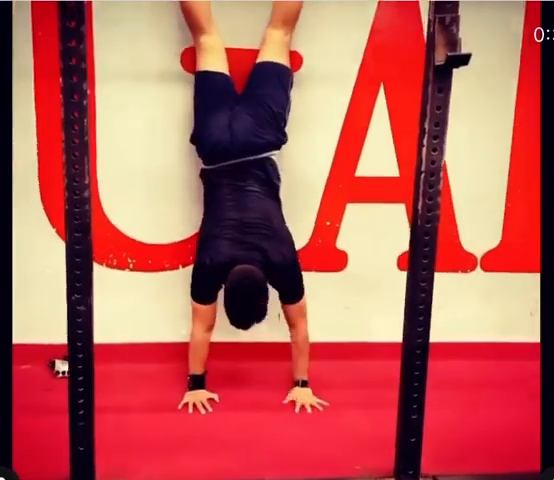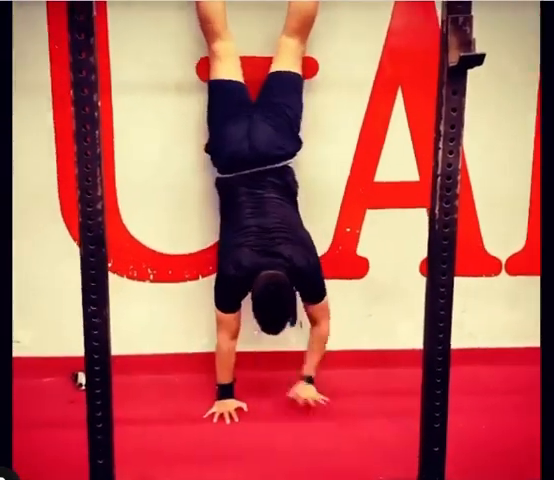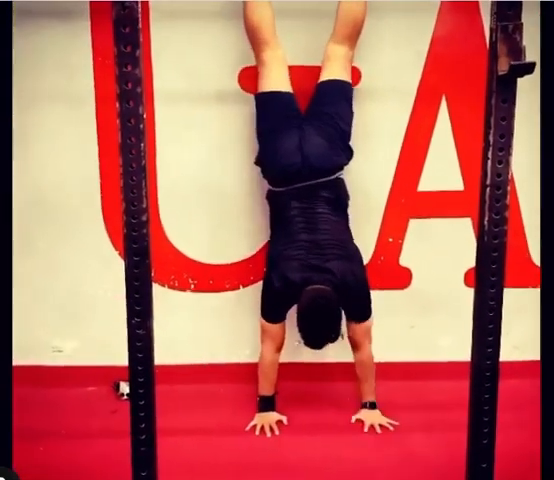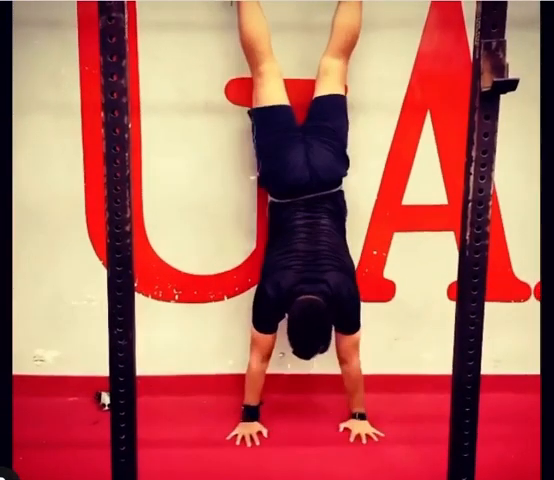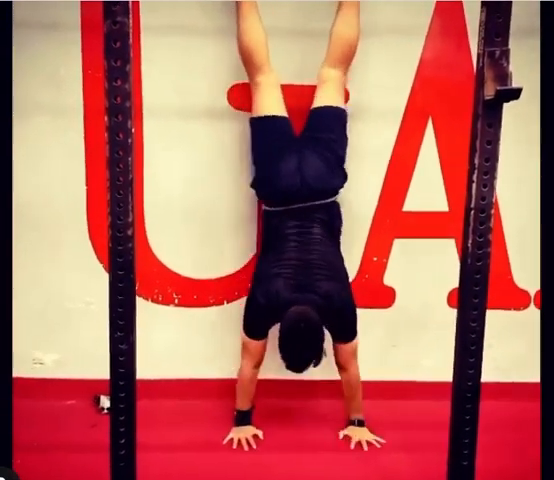
dt=1s
person 1, frame 1
left shoulder: (282, 259)
right shoulder: (210, 260)
left elbow: (288, 324)
right elbow: (201, 327)
left wrist: (302, 384)
right wrist: (195, 386)
left hip: (255, 142)
right hip: (221, 146)
right knee: (207, 39)
person 1, frame 2
left shoulder: (305, 262)
right shoulder: (233, 269)
right elbow: (226, 337)
left wrist: (307, 379)
right wrist: (223, 393)
left hip: (271, 149)
right hip: (236, 154)
left knee: (291, 40)
right knee: (221, 44)
person 1, frame 3
left shoulder: (351, 275)
right shoulder: (280, 279)
left elbow: (363, 346)
right elbow: (270, 348)
left wrist: (369, 404)
right wrist: (265, 406)
left hip: (320, 159)
right hip: (286, 162)
left knee: (338, 49)
right knee: (269, 53)
person 1, frame 4
left shoulder: (343, 291)
right shoulder: (273, 290)
left elbow: (350, 360)
right elbow: (258, 358)
left wrist: (359, 416)
right wrist: (249, 417)
left hip: (321, 172)
right hip: (288, 176)
left knee: (333, 63)
right knee: (266, 66)
person 1, frame 5
left shoulder: (339, 300)
right shoulder: (264, 297)
left elbow: (348, 368)
right elbow: (250, 364)
left wrist: (357, 422)
right wrist: (240, 420)
left hip: (316, 183)
right hip: (282, 185)
left knee: (331, 73)
right knee: (264, 78)
